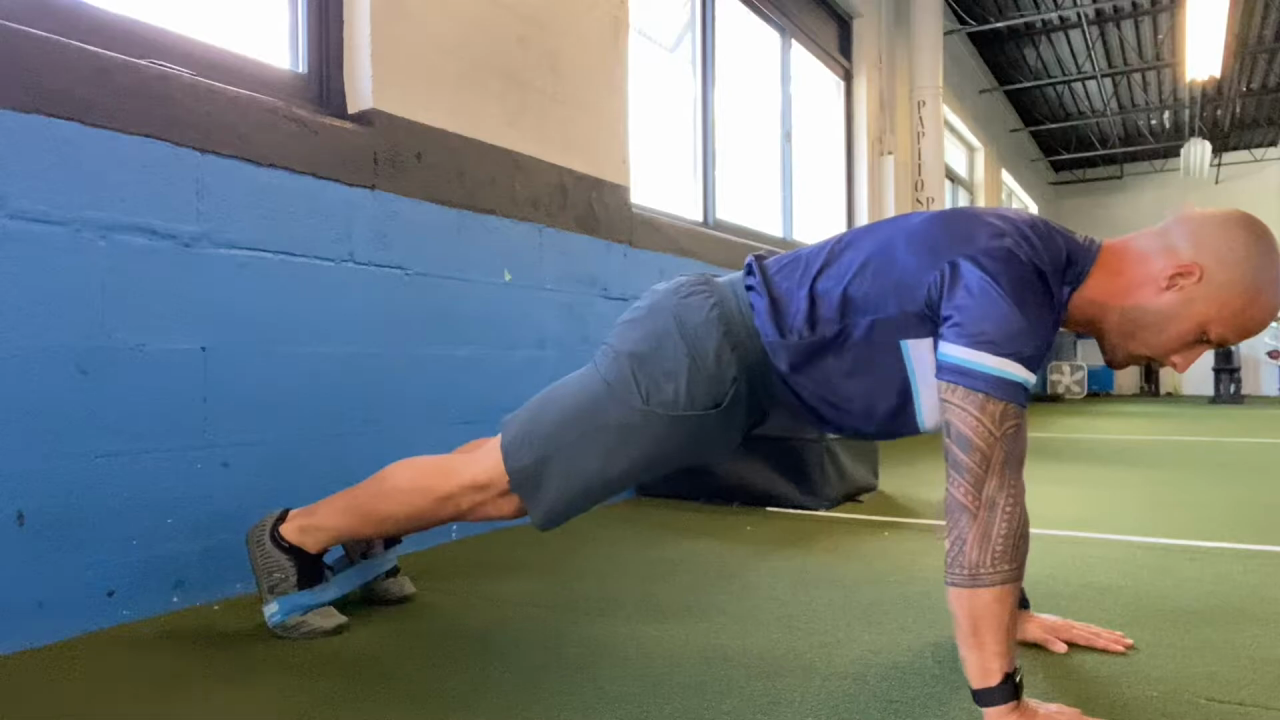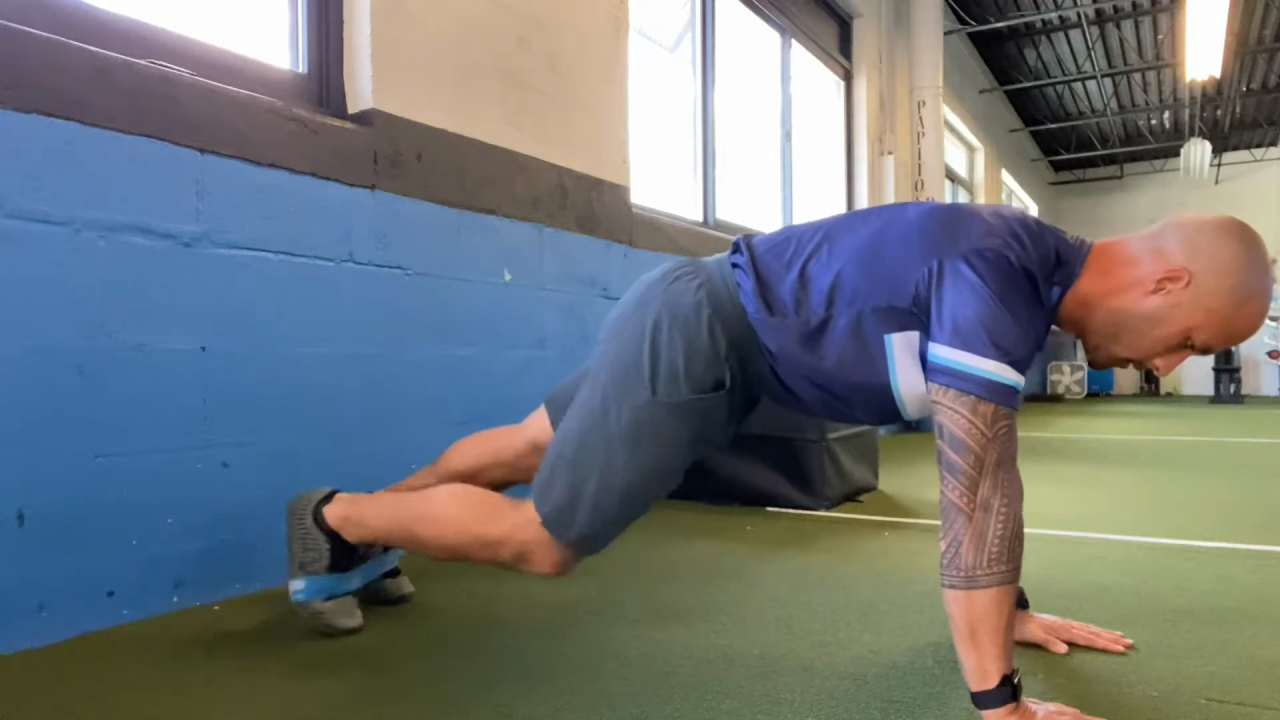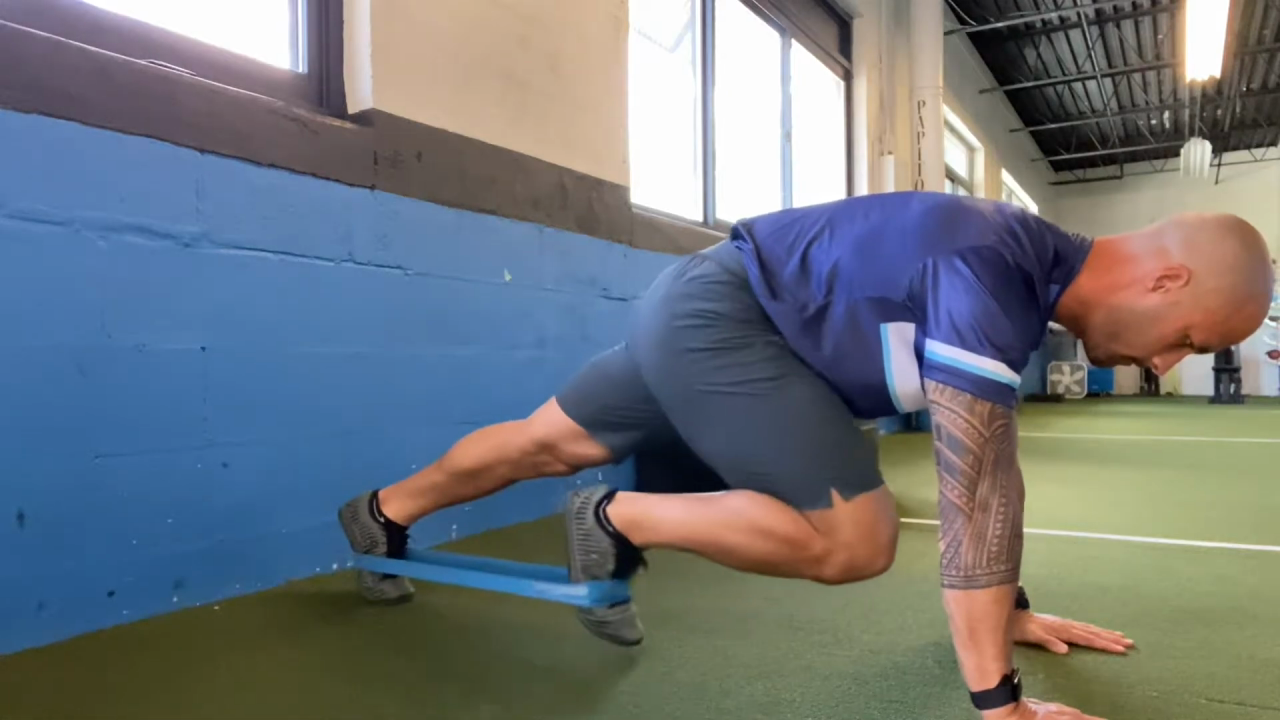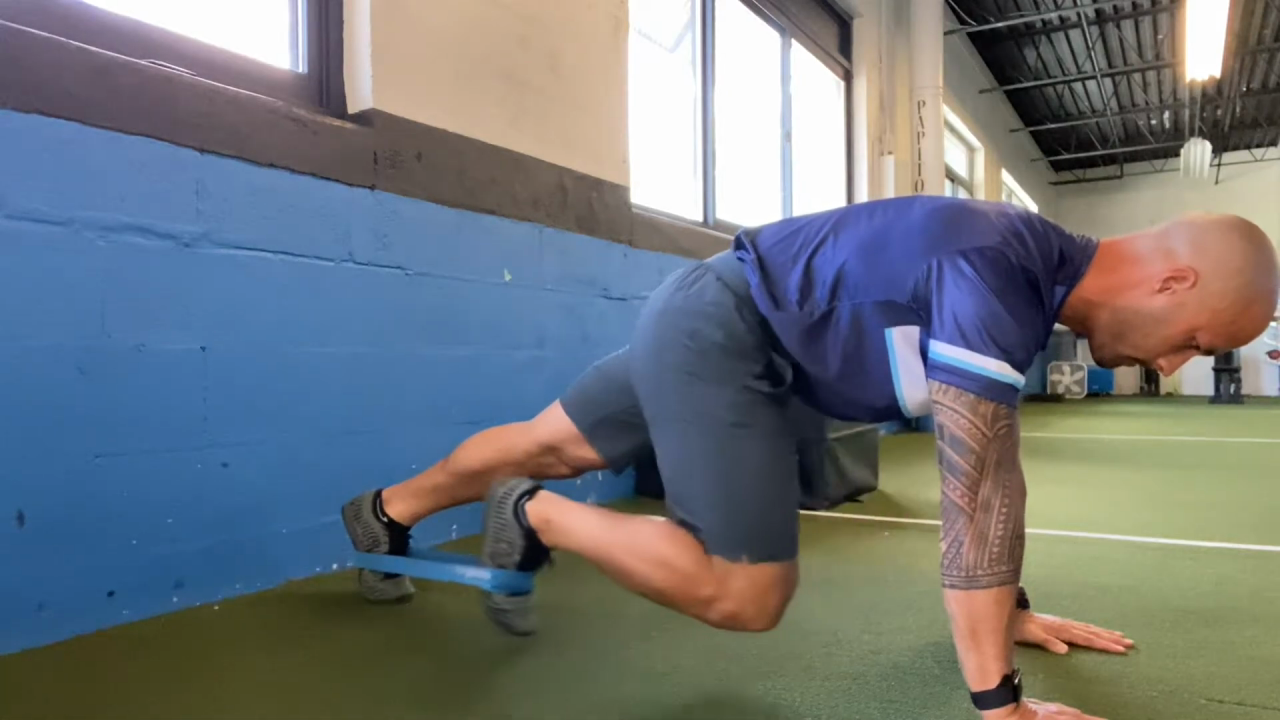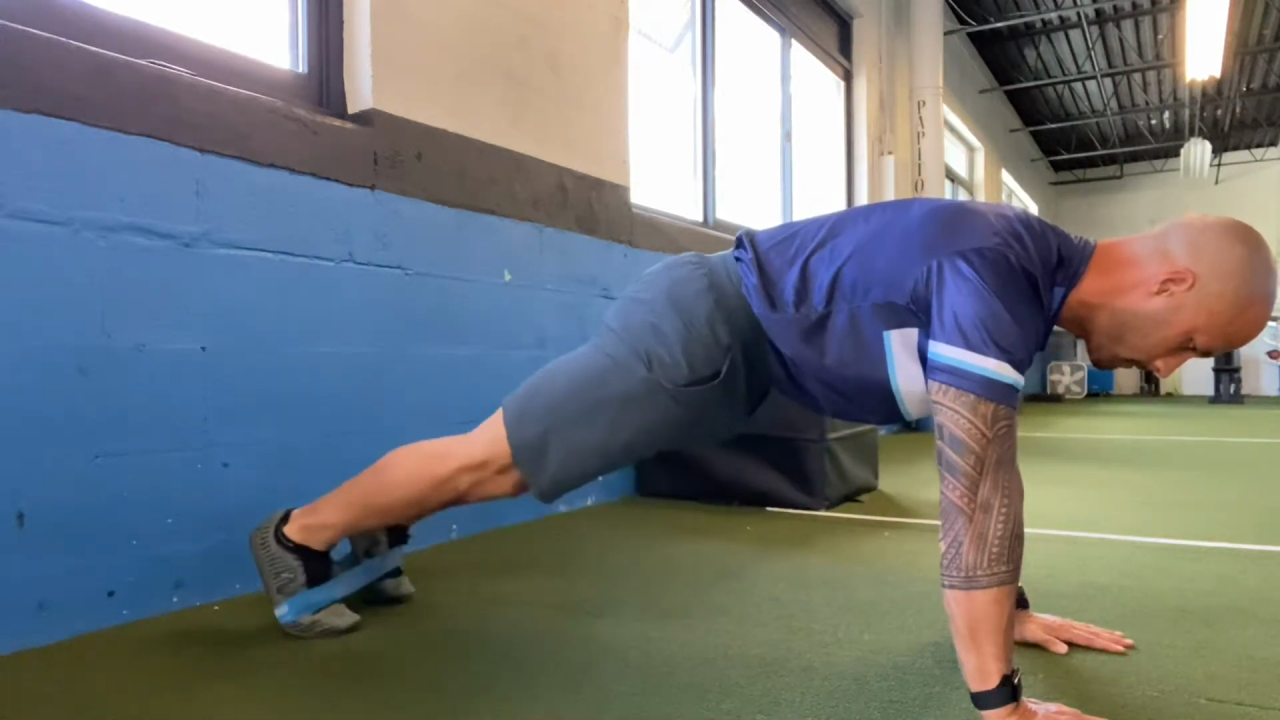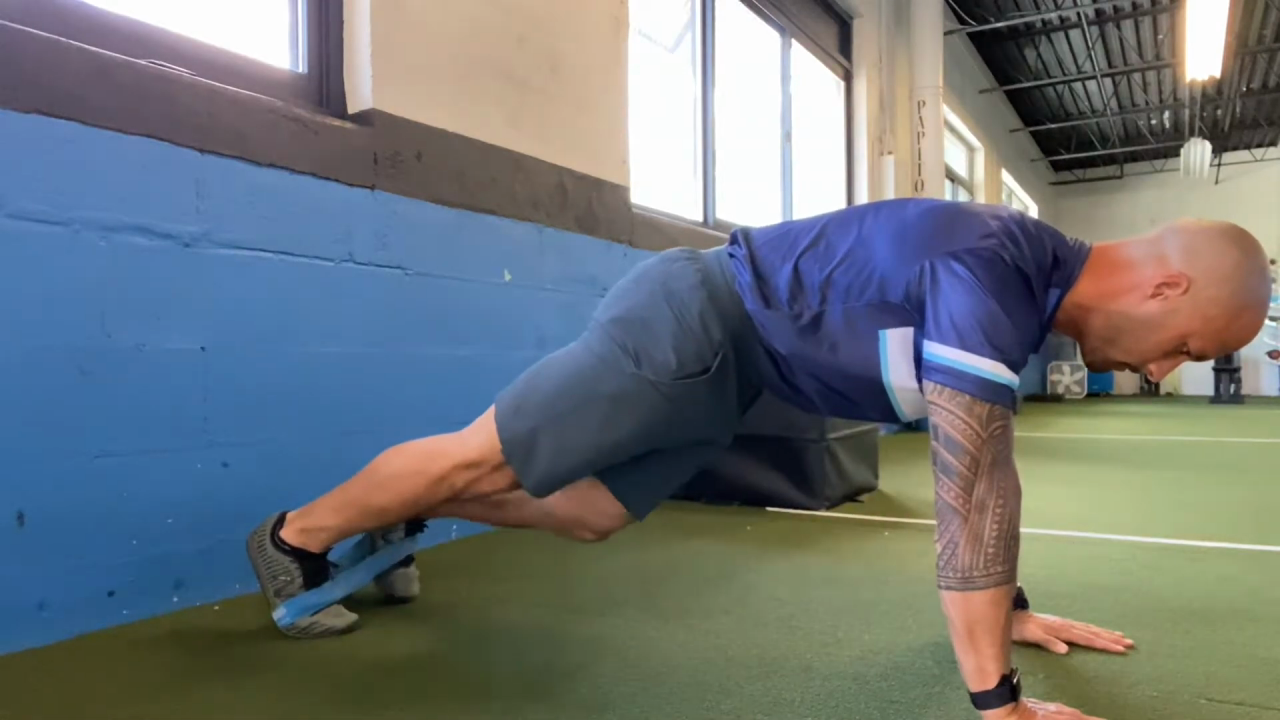
dt=0.7s
person 1, frame 1
left shoulder: (1035, 274)
right shoulder: (1010, 279)
left elbow: (990, 470)
right elbow: (980, 492)
left wrist: (1012, 611)
left hip: (717, 345)
right hip: (702, 355)
left knee: (509, 460)
right knee: (494, 482)
left ankle: (362, 535)
right ankle: (293, 537)
person 1, frame 2
left shoulder: (1034, 275)
right shoulder: (1000, 279)
left elbow: (987, 468)
right elbow: (976, 490)
left wrist: (1008, 609)
left hip: (697, 328)
right hip: (693, 335)
left knee: (535, 448)
right knee: (537, 536)
left ankle: (380, 510)
right ankle: (336, 519)
person 1, frame 3
left shoulder: (1028, 271)
right shoulder: (992, 274)
left elbow: (992, 465)
right elbow: (974, 490)
left wrist: (1009, 608)
left hip: (698, 314)
right hip: (713, 315)
left knee: (548, 443)
right knee: (855, 538)
left ankle: (383, 516)
right ankle: (625, 521)
person 1, frame 4
left shoulder: (1036, 274)
right shoulder: (996, 275)
left elbow: (996, 465)
right elbow: (977, 492)
left wrist: (1012, 609)
left hip: (711, 325)
right hip: (719, 330)
left knee: (552, 447)
right knee: (744, 597)
left ankle: (387, 512)
right ankle: (534, 522)
person 1, frame 5
left shoulder: (1032, 275)
right shoulder: (996, 275)
left elbow: (988, 472)
right elbow: (974, 493)
left wrist: (1010, 610)
left hip: (718, 335)
right hip: (703, 331)
left knee: (514, 447)
right knee: (490, 461)
left ankle: (378, 529)
right ankle: (298, 536)
person 1, frame 6
left shoulder: (1029, 282)
right shoulder: (991, 274)
left elbow: (986, 472)
right elbow: (970, 491)
left wrist: (1010, 610)
left hip: (721, 358)
right hip: (691, 327)
left knee: (593, 504)
right knee: (483, 457)
left ankle: (409, 515)
right ankle: (293, 540)
